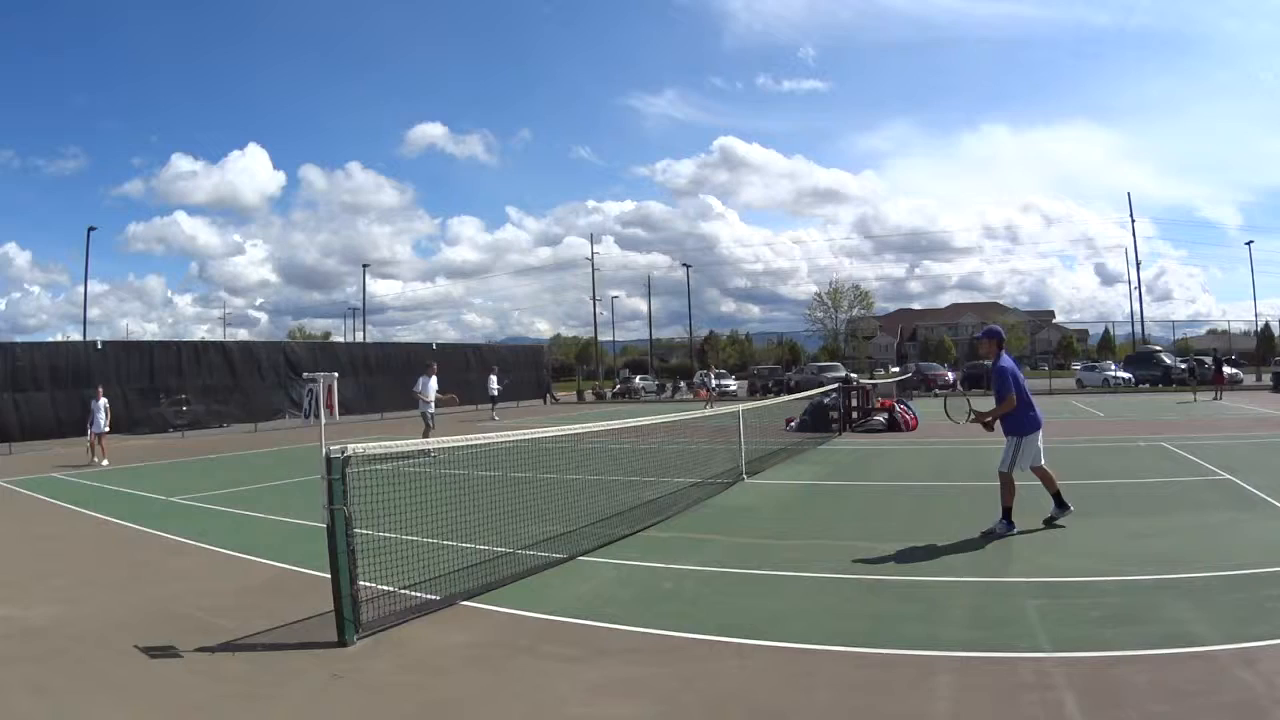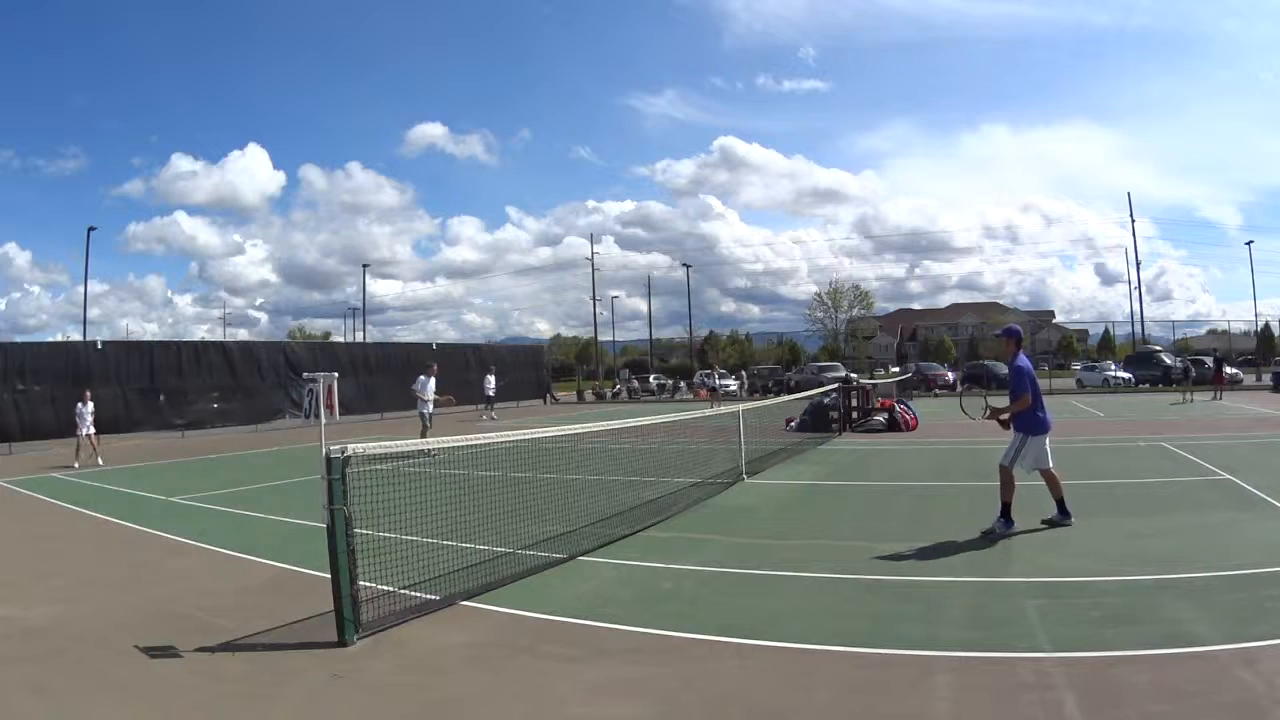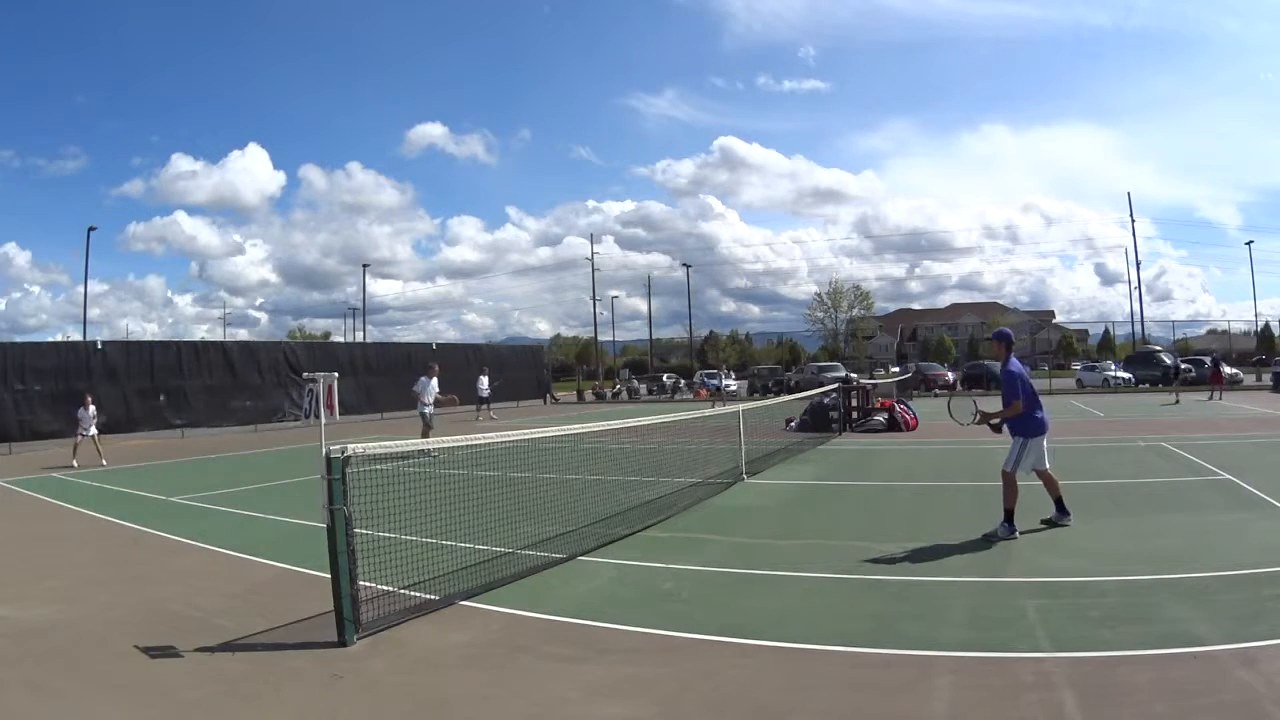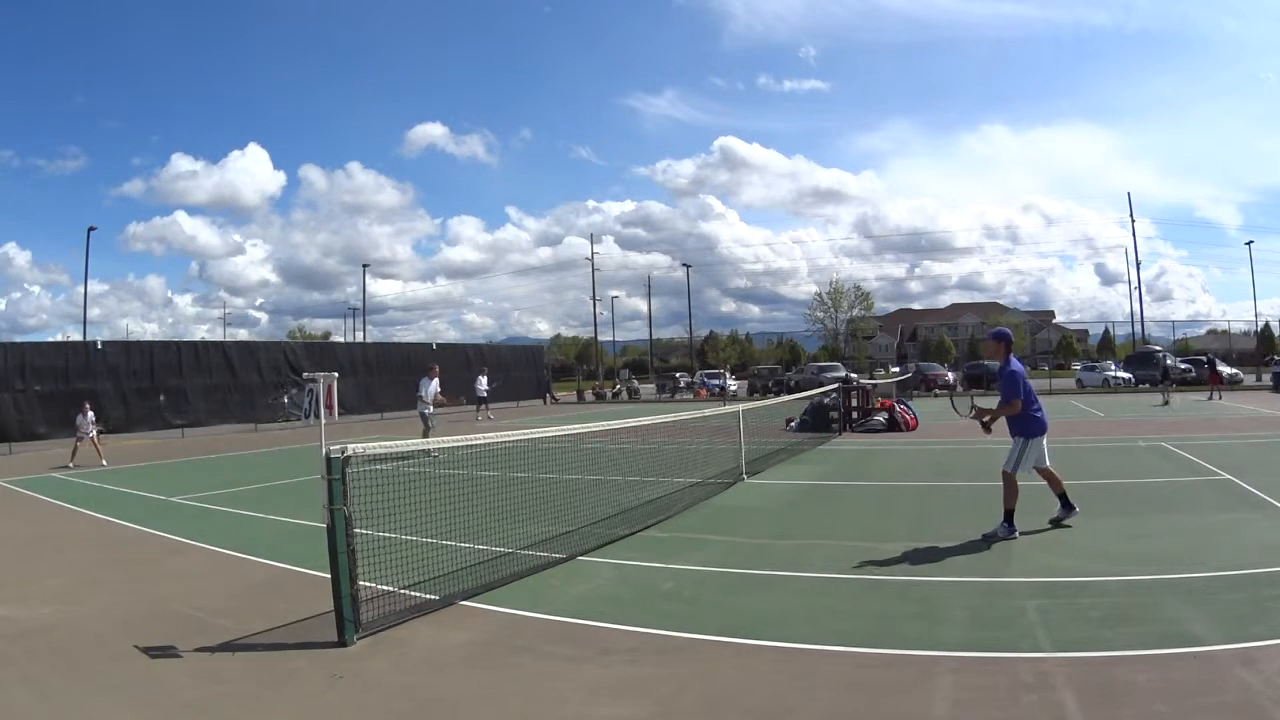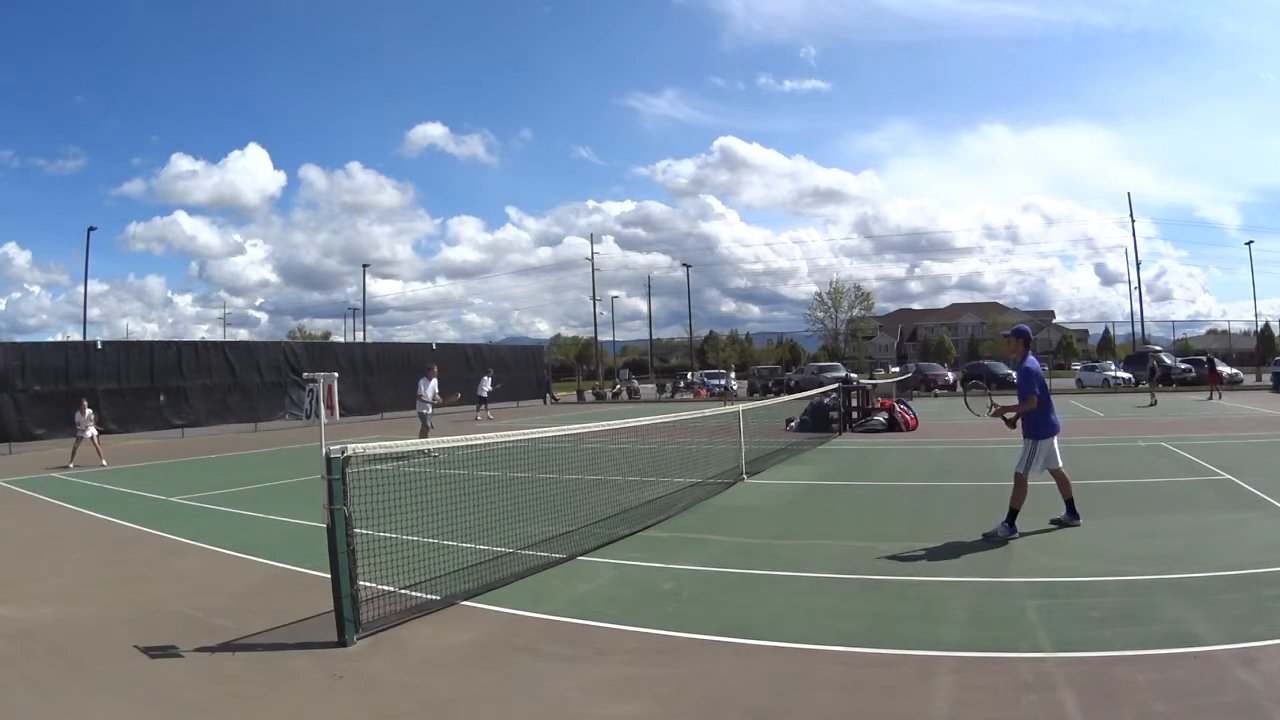
dt=0.4s
person 1, frame 1
left shoulder: (1001, 368)
right shoulder: (1003, 363)
left elbow: (1011, 402)
left wrist: (986, 415)
right wrist: (993, 419)
left hip: (1021, 428)
right hip: (1030, 424)
left knee: (1005, 473)
right knee: (1038, 467)
left ankle: (1007, 523)
right ankle: (1061, 505)
person 1, frame 2
left shoulder: (1018, 366)
right shoulder: (1019, 363)
left elbow: (1025, 401)
left wrist: (1000, 412)
right wrist: (1009, 418)
left hip: (1030, 428)
right hip: (1037, 425)
left knee: (1005, 467)
right knee: (1046, 469)
left ankle: (1005, 520)
right ankle: (1063, 513)
person 1, frame 3
left shoulder: (1010, 371)
right shoulder: (1010, 367)
left elbow: (1017, 407)
left wrist: (991, 417)
right wrist: (1000, 422)
left hip: (1028, 430)
right hip: (1035, 426)
left knee: (1008, 473)
right knee: (1042, 470)
left ankle: (1008, 526)
right ankle: (1061, 512)
person 1, frame 4
left shoulder: (1012, 371)
right shoulder: (1004, 369)
left elbow: (1015, 407)
right elbow: (1005, 401)
left wrist: (986, 412)
right wrist: (990, 420)
left hip: (1028, 430)
right hip: (1034, 426)
left knee: (1008, 474)
right knee: (1043, 469)
left ankle: (1008, 526)
right ankle: (1067, 507)
person 1, frame 5
left shoulder: (1027, 368)
right shoulder: (1026, 364)
left elbow: (1032, 402)
left wrist: (1005, 410)
right wrist: (1015, 417)
left hip: (1038, 431)
right hip: (1046, 427)
left knee: (1020, 475)
right knee: (1056, 470)
left ankle: (1009, 526)
right ankle: (1071, 514)
